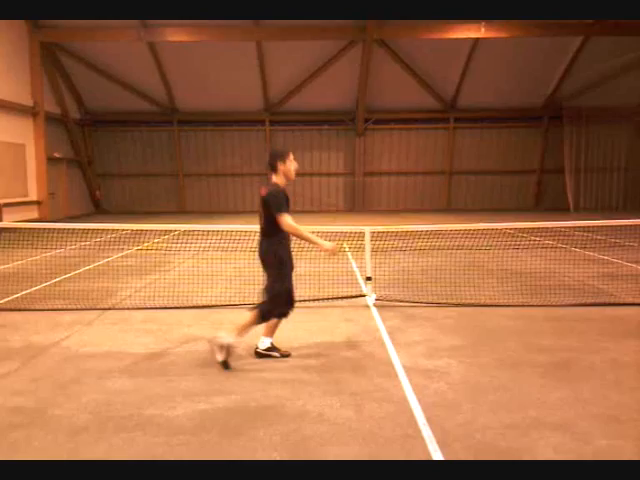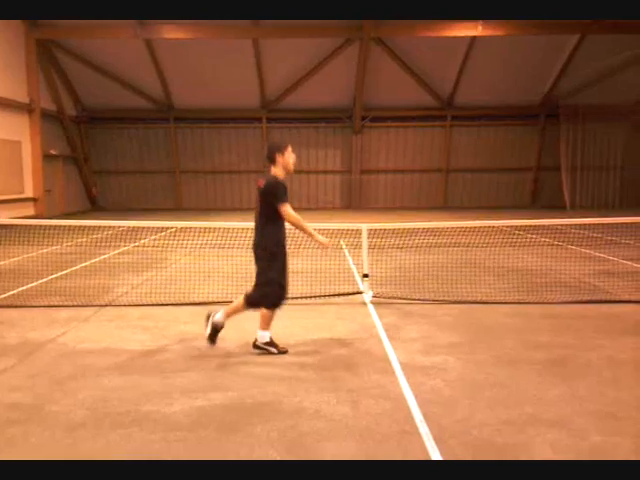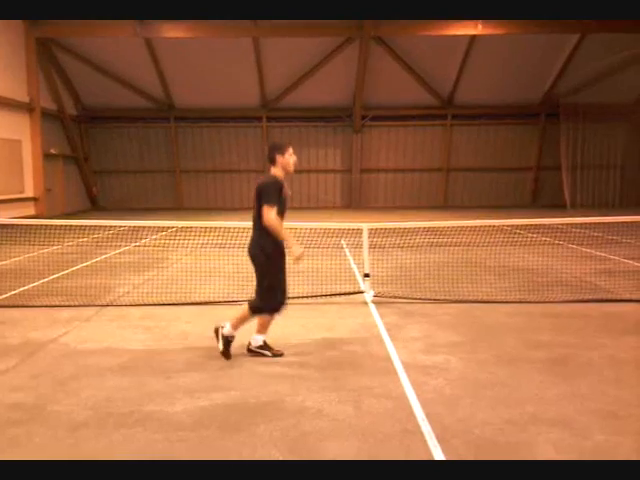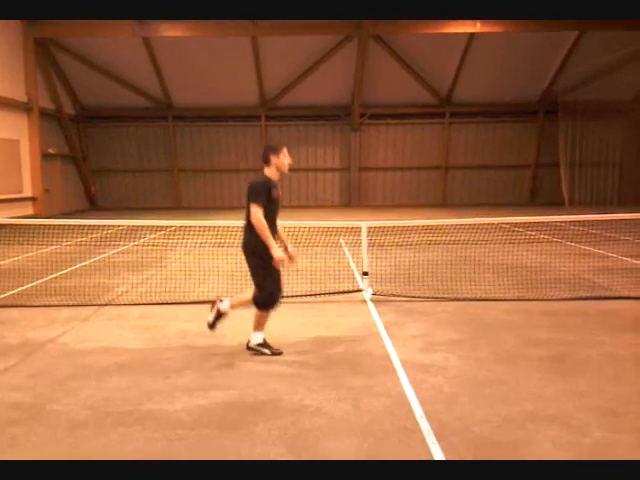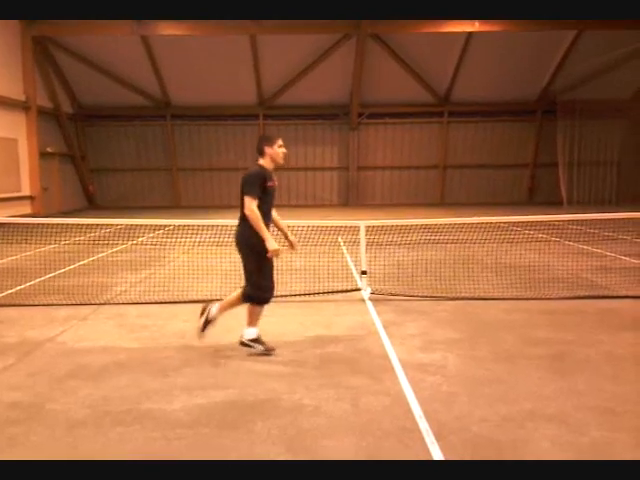
dt=0.2s
person 1, frame 1
left shoulder: (271, 191)
right shoulder: (275, 193)
right elbow: (287, 225)
right wrist: (320, 243)
left hip: (278, 255)
right hip: (275, 256)
left knee: (284, 302)
right knee: (273, 305)
left ankle: (265, 344)
right ankle: (228, 341)
person 1, frame 2
left shoulder: (269, 182)
right shoulder: (274, 184)
right elbow: (288, 214)
right wrist: (315, 235)
left hip: (273, 246)
right hip: (268, 247)
left knee: (276, 292)
right knee: (262, 293)
left ankle: (263, 338)
right ankle: (218, 318)
person 1, frame 3
left shoulder: (276, 184)
right shoulder: (270, 184)
right elbow: (270, 218)
left wrist: (287, 245)
right wrist: (292, 244)
left hip: (271, 250)
right hip: (264, 250)
left knee: (276, 299)
right knee: (269, 300)
left ankle: (258, 342)
right ankle: (228, 330)
person 1, frame 4
left shoulder: (273, 185)
right shoulder: (260, 184)
right elbow: (256, 217)
left wrist: (286, 246)
right wrist: (274, 248)
left hip: (265, 248)
right hip: (257, 247)
left knee: (270, 294)
right knee: (269, 294)
left ankle: (257, 340)
right ankle: (224, 306)
person 1, frame 5
left shoulder: (268, 176)
right shoulder: (254, 175)
right elbow: (250, 209)
left wrist: (287, 234)
right wrist: (268, 238)
left hip: (259, 242)
right hip: (250, 240)
left knee: (264, 288)
right knee: (259, 289)
left ankle: (250, 336)
right ankle: (214, 311)
